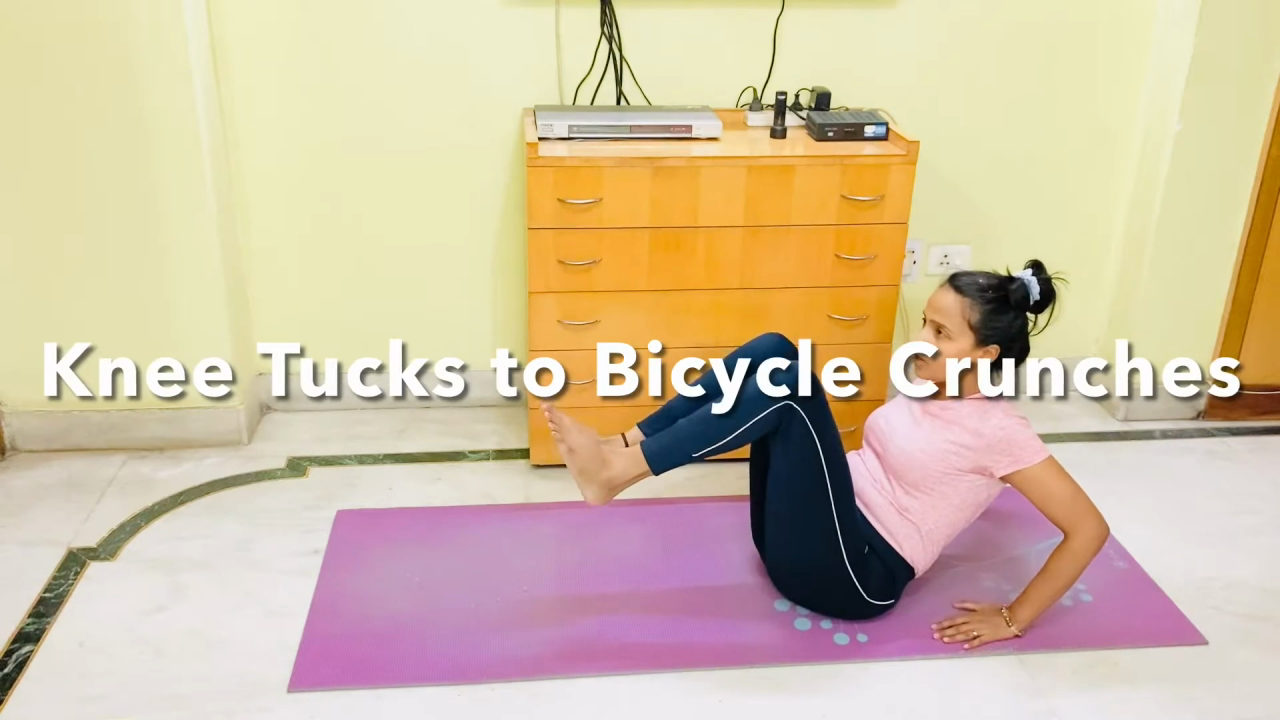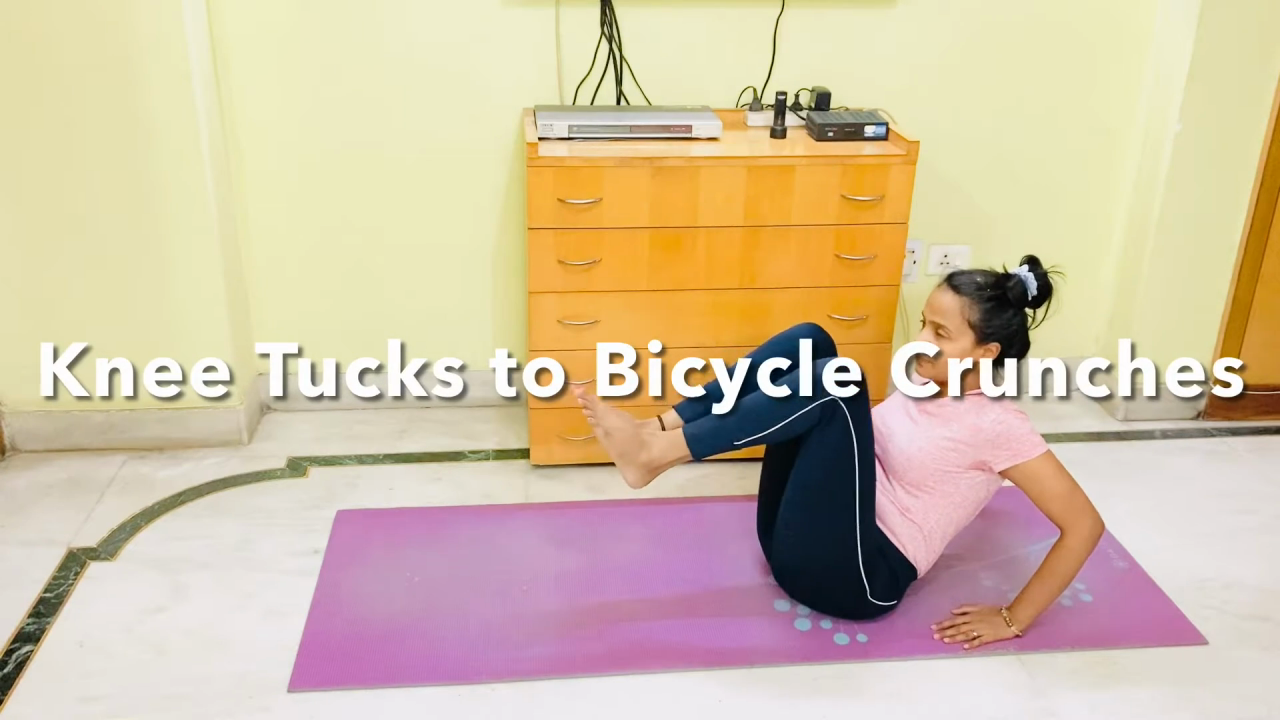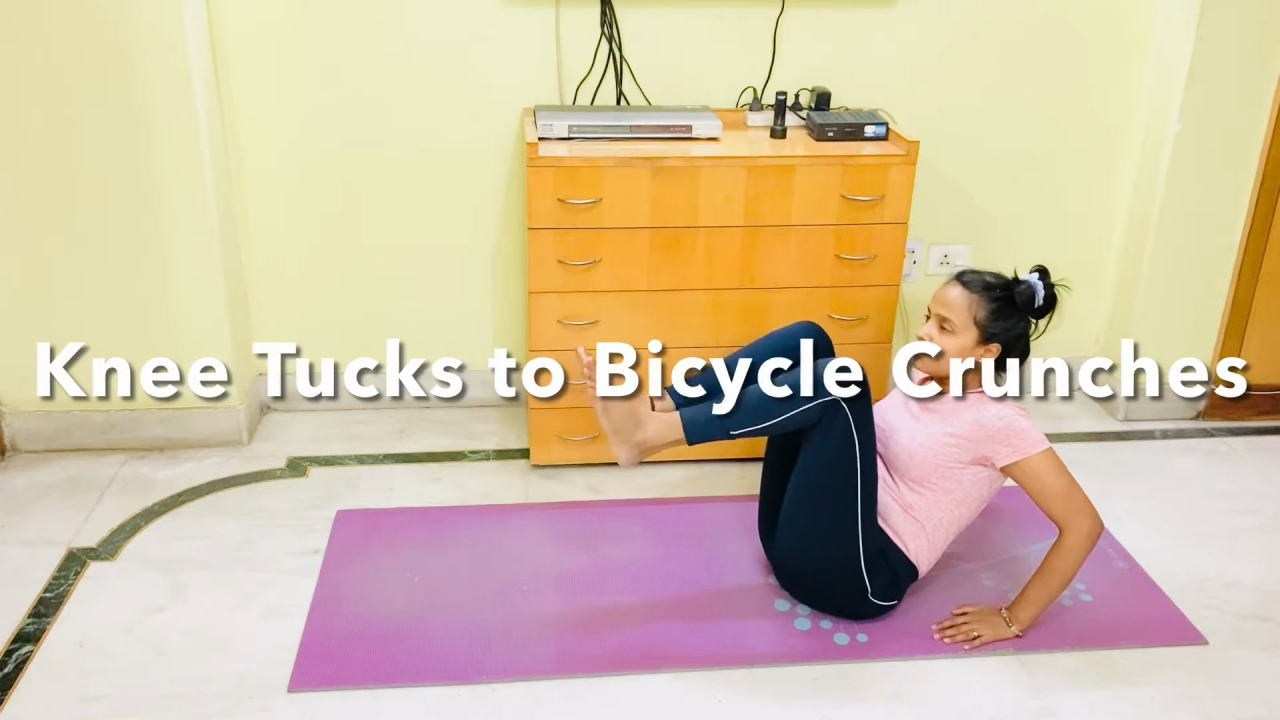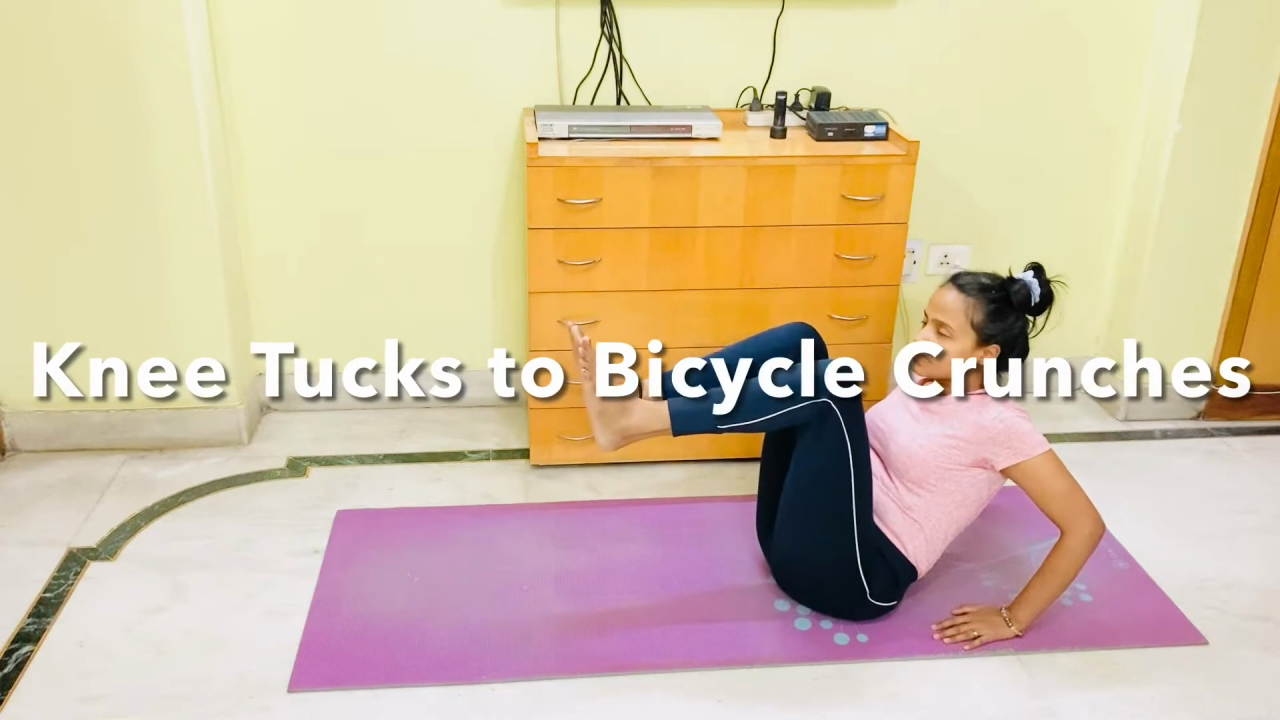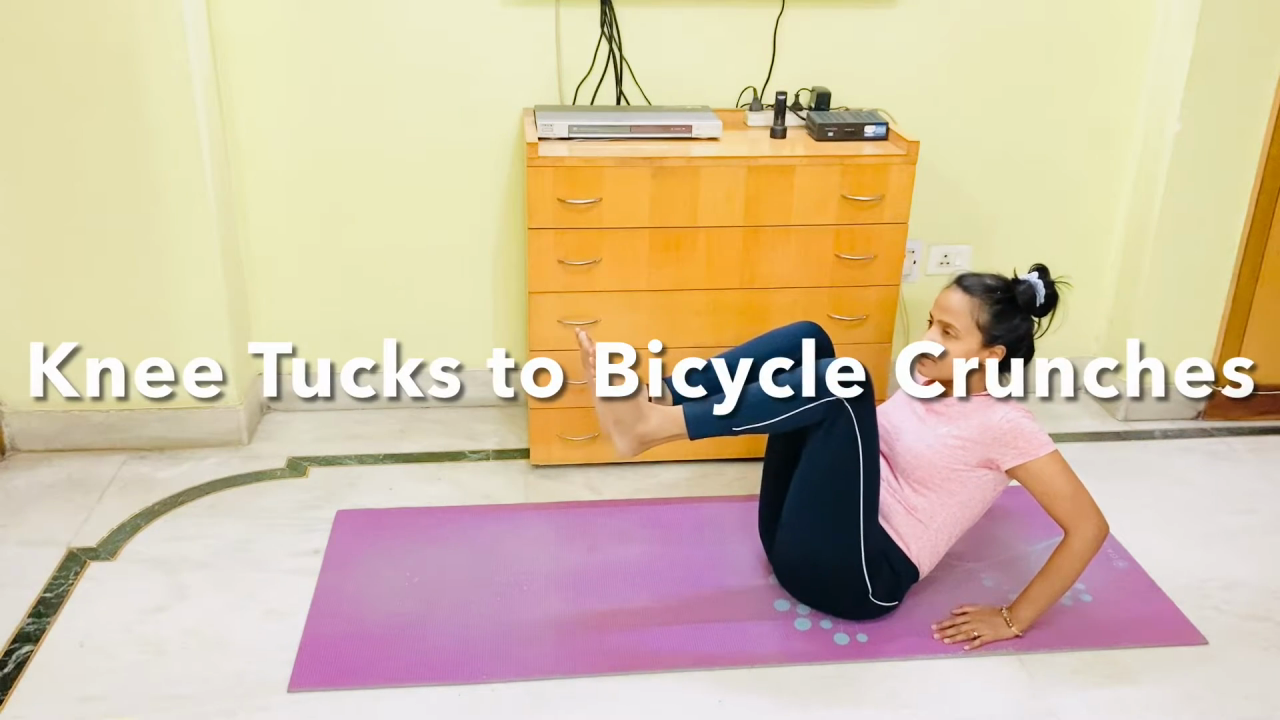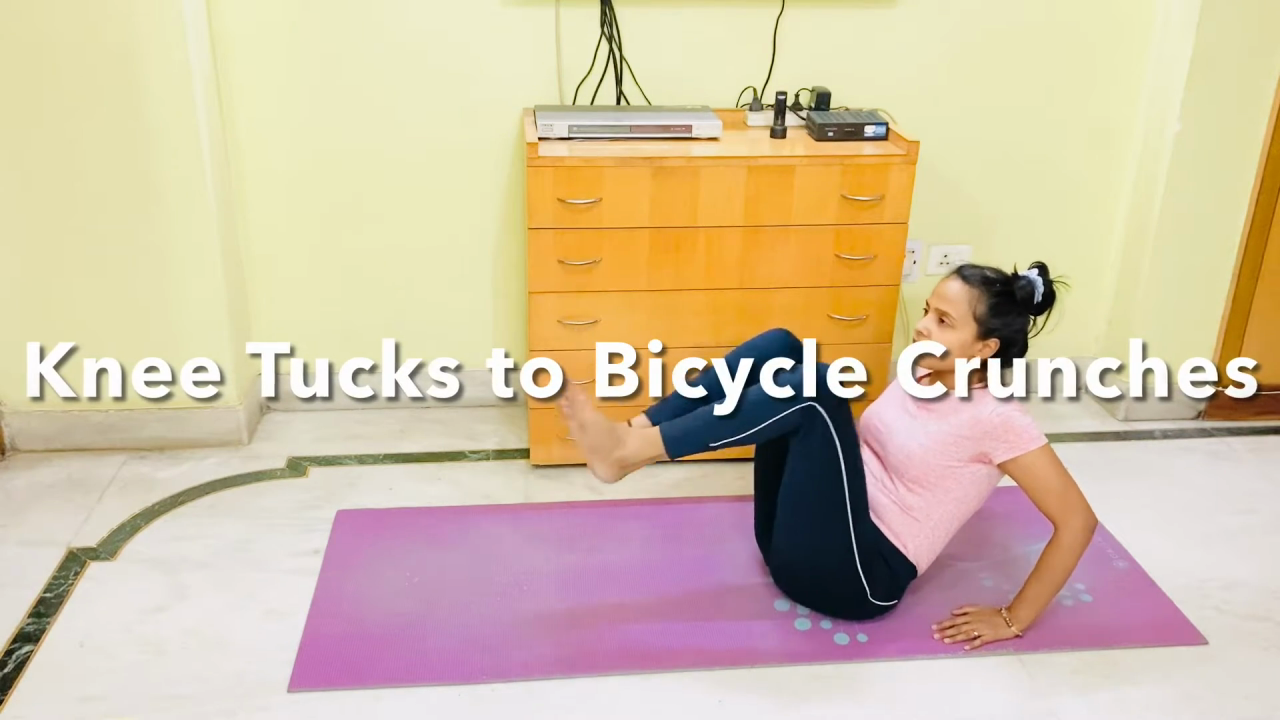
dt=0.5s
person 1, frame 1
left shoulder: (997, 431)
right shoulder: (931, 386)
left elbow: (1089, 529)
left wrist: (1013, 619)
left hip: (852, 572)
right hip: (813, 525)
left knee: (789, 385)
right knee: (771, 351)
left ankle: (619, 471)
right ankle: (622, 446)
person 1, frame 2
left shoulder: (996, 427)
right shoulder: (926, 382)
left elbow: (1084, 526)
left wrist: (1013, 620)
left hip: (854, 575)
right hip: (798, 533)
right knee: (808, 340)
left ankle: (658, 453)
right ankle: (661, 429)
person 1, frame 3
left shoulder: (998, 424)
right shoulder: (924, 380)
left elbow: (1083, 525)
left wrist: (1013, 620)
left hip: (855, 574)
right hip: (797, 532)
right knee: (806, 339)
left ankle: (651, 435)
right ankle: (655, 409)
person 1, frame 4
left shoulder: (998, 427)
right shoulder: (924, 381)
left elbow: (1085, 526)
left wrist: (1013, 620)
left hip: (856, 574)
right hip: (798, 534)
left knee: (826, 384)
right knee: (799, 341)
left ankle: (637, 422)
right ankle: (641, 401)
person 1, frame 5
left shoulder: (1004, 427)
right shoulder: (927, 381)
left elbow: (1088, 528)
left wrist: (1013, 620)
left hip: (855, 573)
right hip: (798, 532)
right knee: (806, 339)
left ankle: (652, 426)
right ankle: (655, 402)
person 1, frame 6
left shoulder: (994, 420)
right shoulder: (919, 377)
left elbow: (1077, 521)
left wrist: (1013, 617)
left hip: (857, 573)
right hip: (800, 534)
left knee: (813, 391)
right knee: (777, 348)
left ankle: (631, 451)
right ankle: (633, 432)
